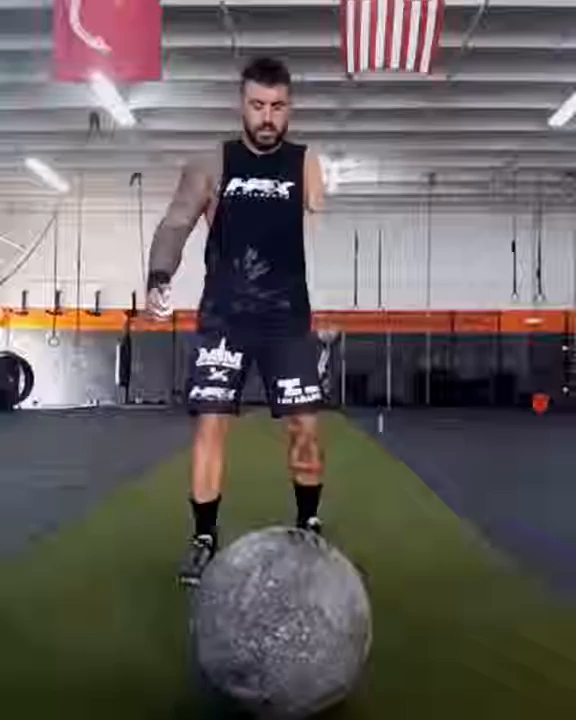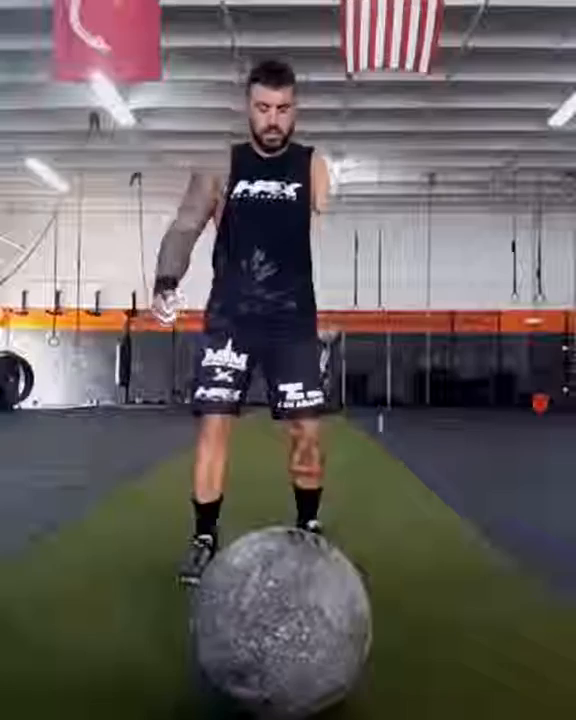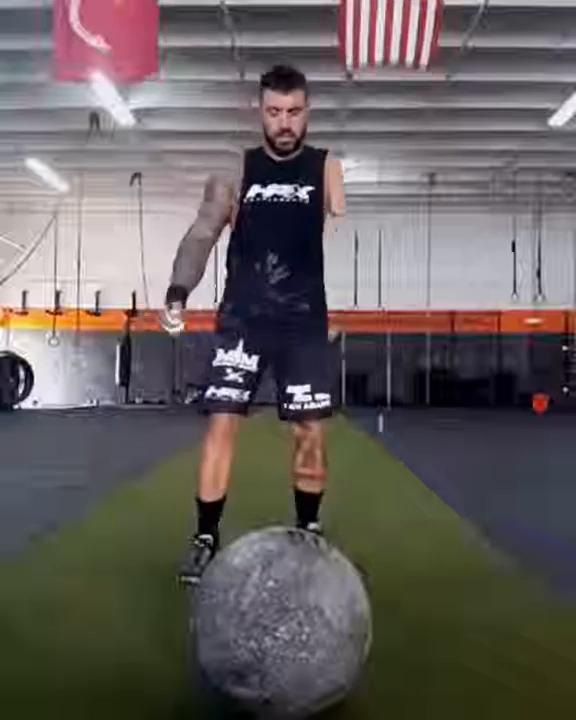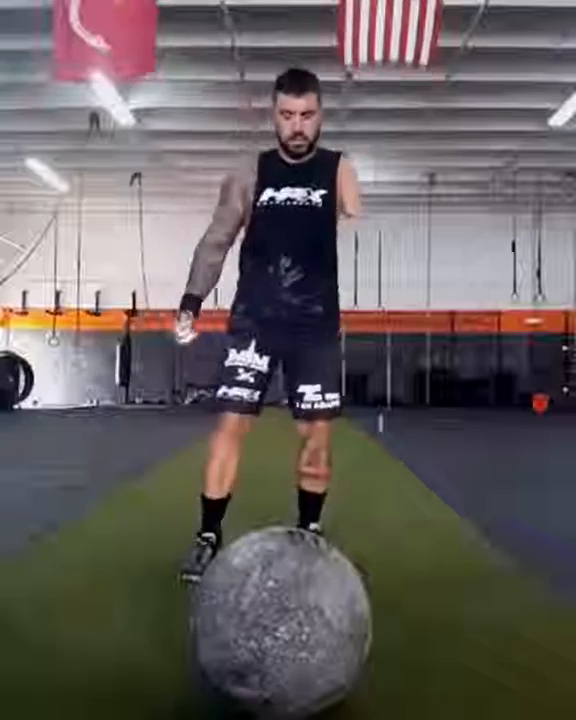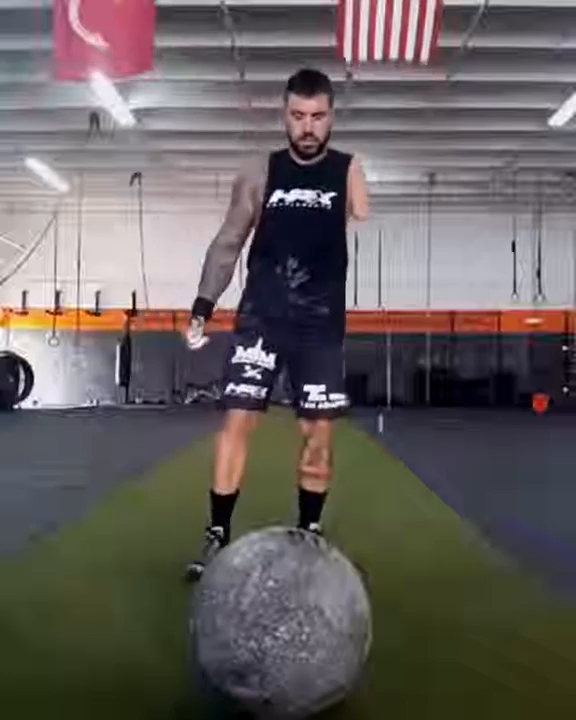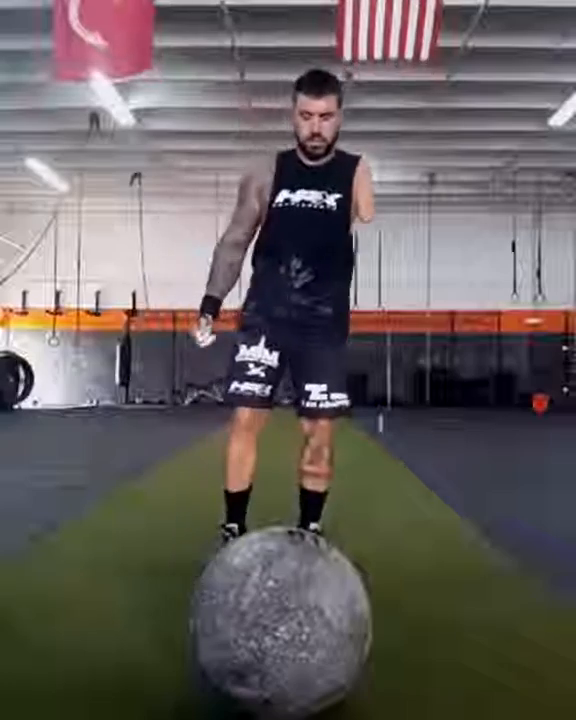
dt=0.1s
person 1, frame 1
left shoulder: (304, 162)
right shoulder: (212, 163)
right elbow: (176, 224)
right wrist: (158, 277)
left hip: (287, 317)
right hip: (223, 315)
left knee: (304, 426)
right knee: (210, 424)
left ankle: (309, 527)
right ankle: (204, 538)
person 1, frame 2
left shoulder: (311, 164)
right shoulder: (221, 167)
right elbow: (185, 228)
right wrist: (165, 283)
left hip: (294, 318)
right hip: (230, 316)
left knee: (306, 429)
right knee: (214, 425)
left ankle: (309, 529)
right ankle: (205, 538)
person 1, frame 3
left shoulder: (325, 167)
right shoulder: (236, 172)
right elbow: (202, 235)
right wrist: (178, 293)
left hip: (304, 321)
right hip: (242, 317)
left knee: (310, 431)
right knee: (221, 423)
left ankle: (308, 534)
right ankle: (206, 538)
person 1, frame 4
left shoulder: (339, 170)
right shoulder: (249, 174)
right elbow: (217, 239)
right wrist: (191, 301)
left hip: (316, 322)
right hip: (254, 318)
left knee: (317, 431)
right knee: (231, 423)
left ankle: (308, 534)
right ankle: (209, 536)
person 1, frame 5
left shoulder: (350, 172)
right shoulder: (260, 173)
right elbow: (228, 241)
right wrist: (203, 305)
left hip: (322, 323)
right hip: (261, 317)
left knee: (318, 431)
right knee: (236, 423)
left ankle: (308, 533)
right ankle: (217, 533)
person 1, frame 6
left shoulder: (355, 172)
right shoulder: (266, 173)
right elbow: (235, 241)
right wrist: (210, 303)
left hip: (324, 324)
right hip: (265, 316)
left knee: (319, 429)
right knee: (245, 420)
left ankle: (309, 531)
right ankle: (233, 530)
